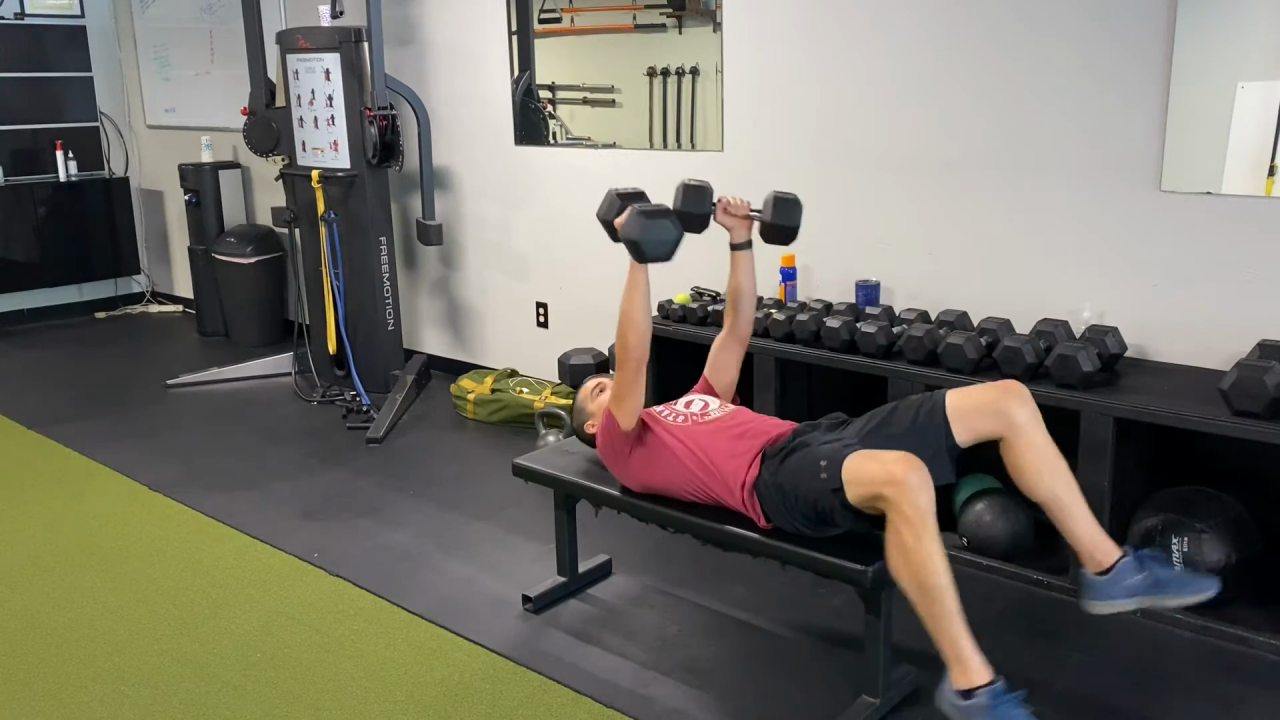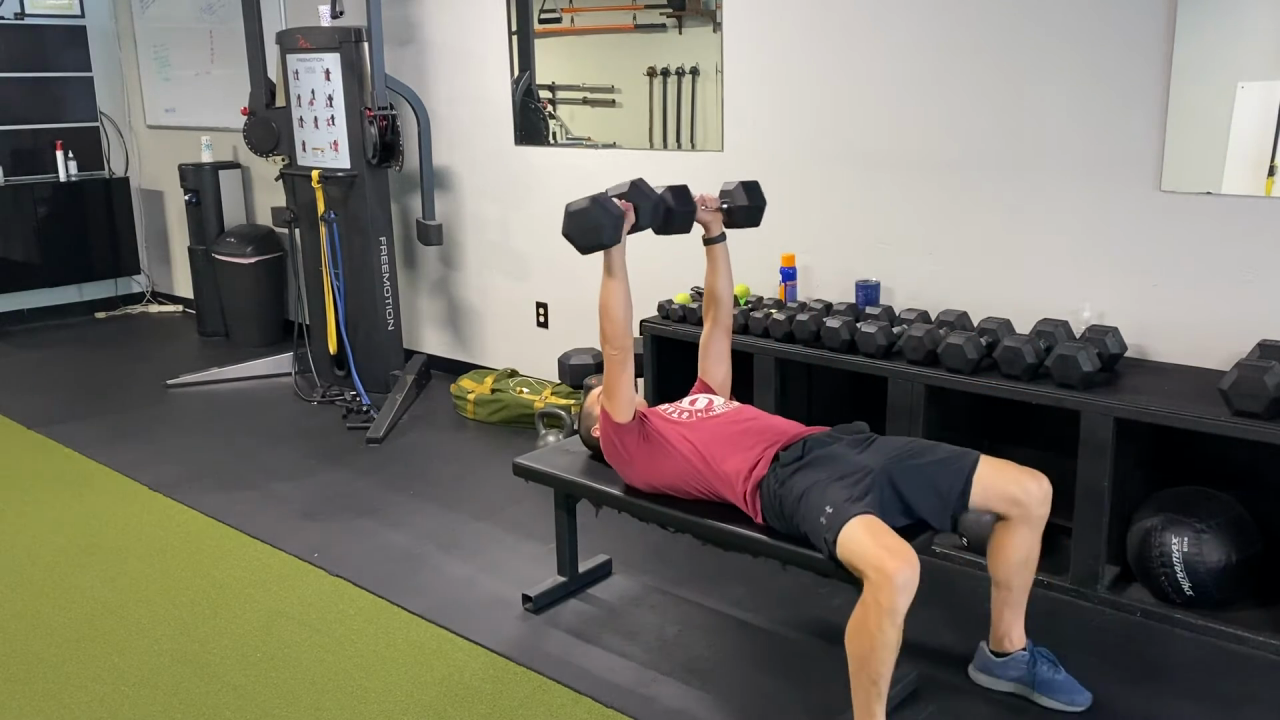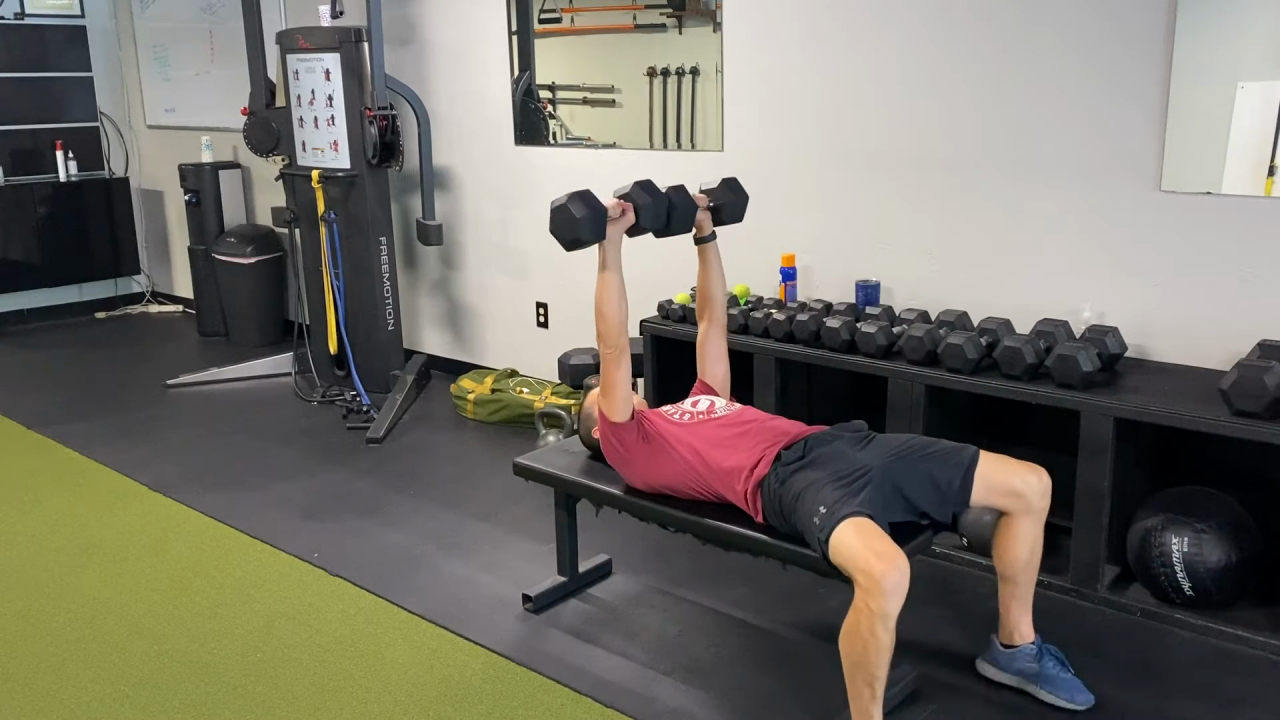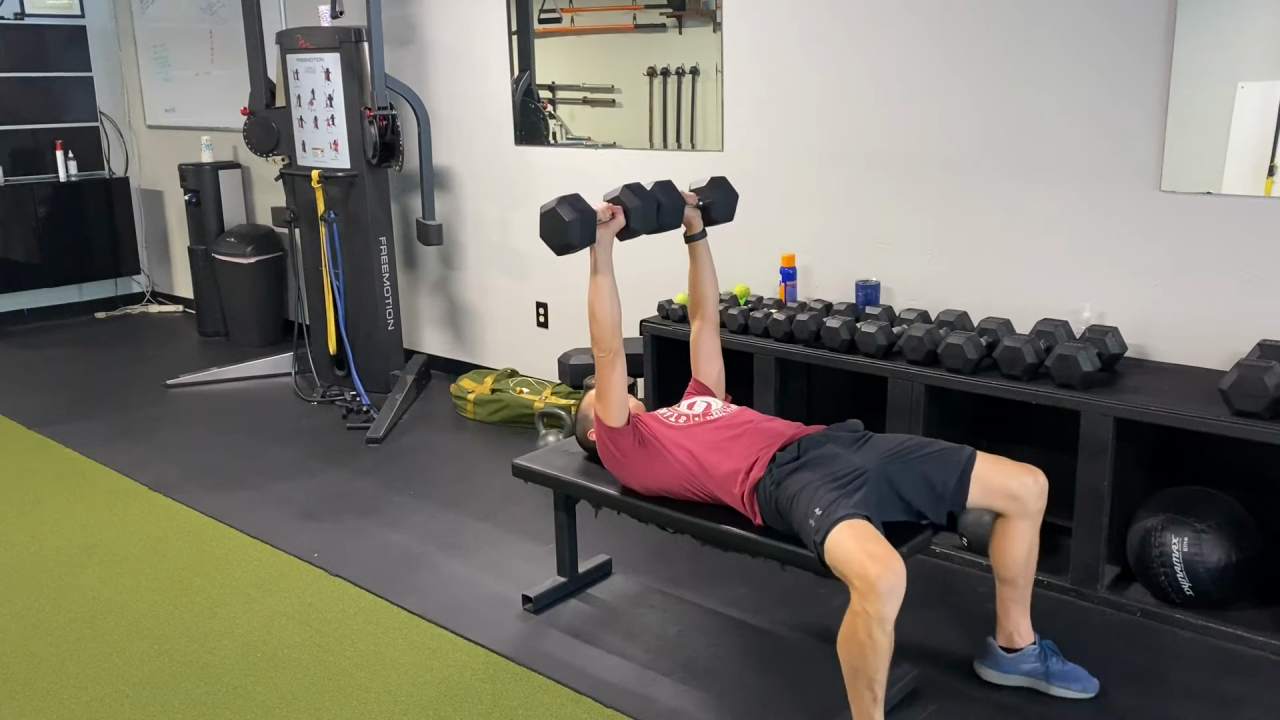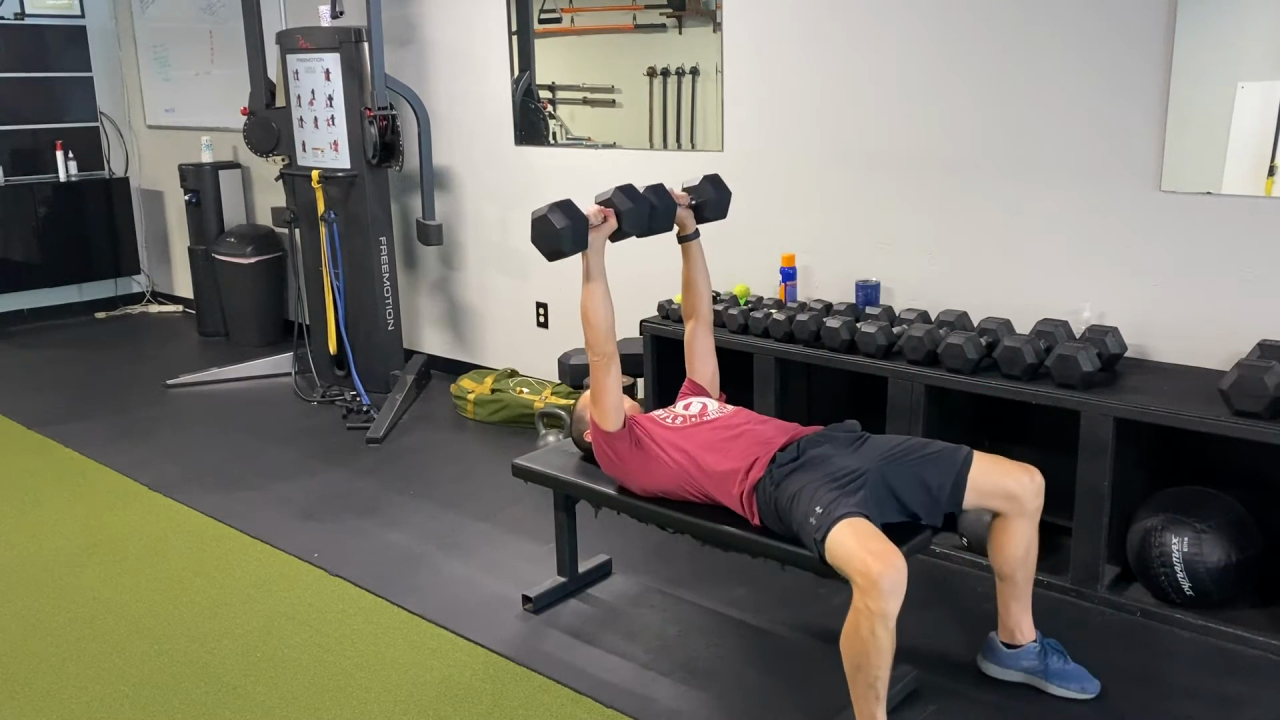
dt=0.4s
person 1, frame 1
left shoulder: (695, 402)
right shoulder: (627, 448)
left elbow: (738, 328)
right elbow: (632, 362)
left wrist: (740, 242)
right wrist: (638, 256)
left hip: (819, 436)
right hip: (776, 474)
left knee: (1005, 399)
right knee: (905, 479)
left ankle: (1108, 568)
person 1, frame 2
left shoulder: (696, 406)
right shoulder: (630, 448)
left elbow: (718, 322)
right elbow: (618, 353)
left wrist: (714, 236)
right wrist: (614, 248)
left hip: (840, 443)
right hip: (787, 476)
left knee: (1030, 492)
right knee: (894, 571)
left ankle: (1005, 651)
person 1, frame 3
left shoulder: (697, 406)
right shoulder: (629, 447)
left elbow: (712, 322)
right elbow: (614, 350)
left wrist: (705, 235)
right wrist: (611, 246)
right hip: (786, 474)
left knee: (1030, 486)
right knee: (883, 575)
left ankle: (1015, 646)
person 1, frame 4
left shoulder: (693, 407)
right shoulder: (627, 449)
left elbow: (704, 322)
right elbow: (608, 353)
left wrist: (696, 233)
right wrist: (601, 250)
right hip: (784, 474)
left knee: (1025, 486)
right knee: (880, 578)
left ankle: (1013, 647)
person 1, frame 5
left shoulder: (689, 406)
right shoulder: (623, 450)
left elbow: (698, 323)
right elbow: (602, 356)
left wrist: (688, 232)
right wrist: (595, 252)
left hip: (832, 442)
right hip: (782, 475)
left knee: (1023, 485)
right knee: (882, 575)
left ankle: (1015, 643)
